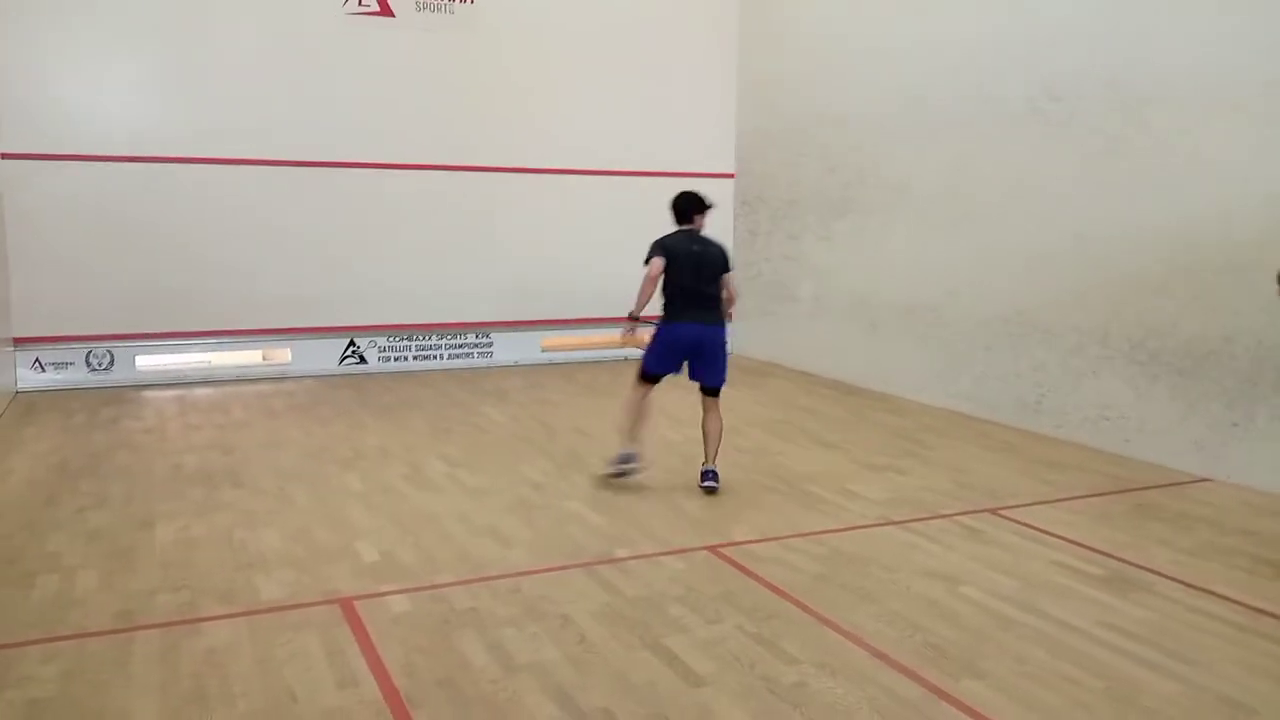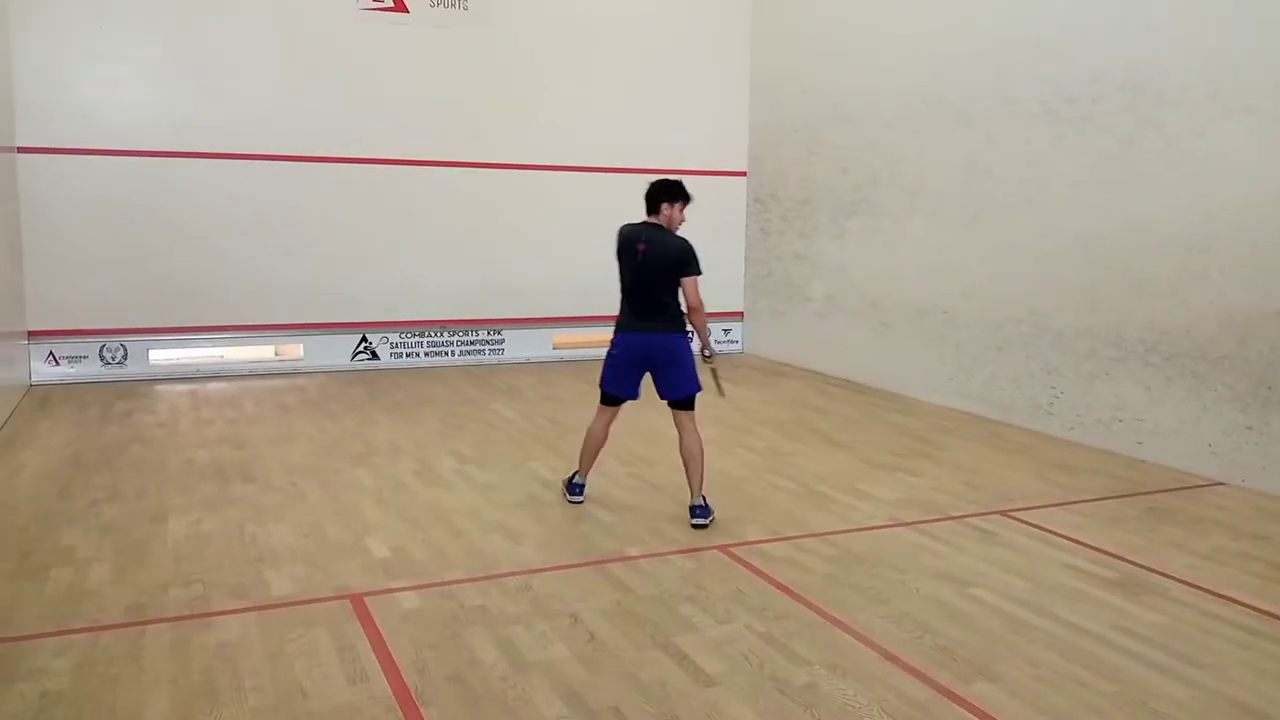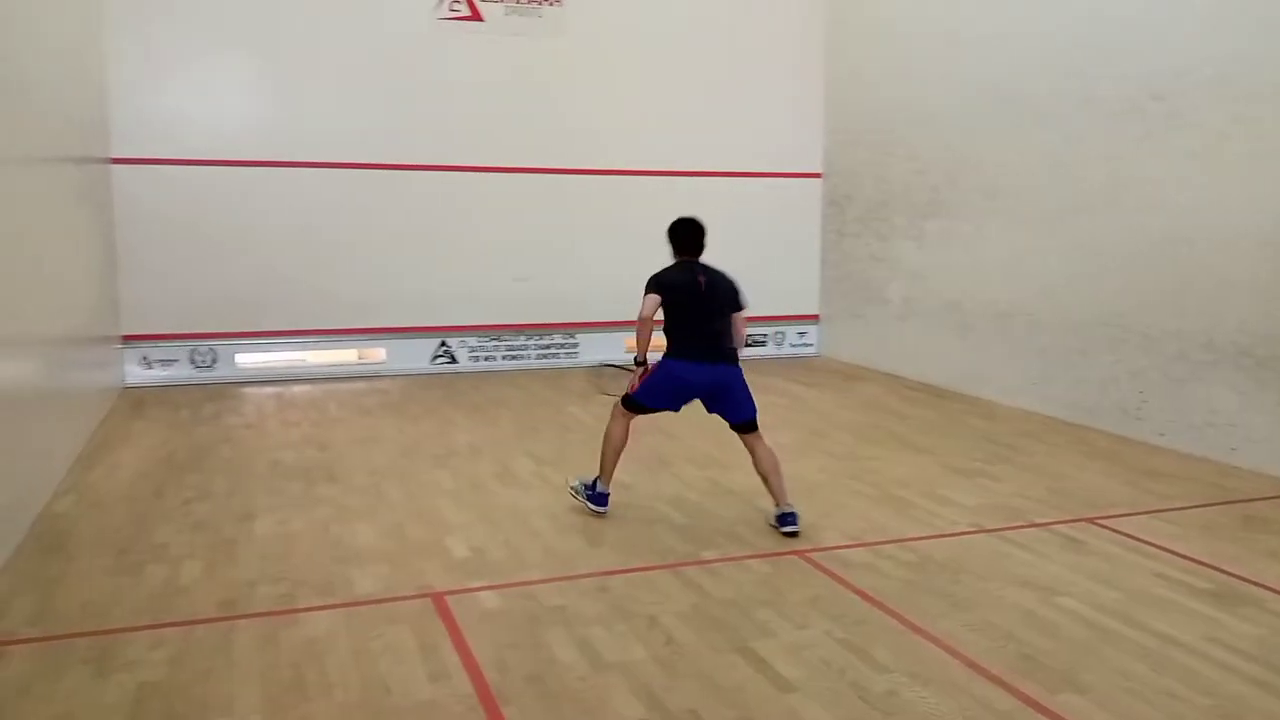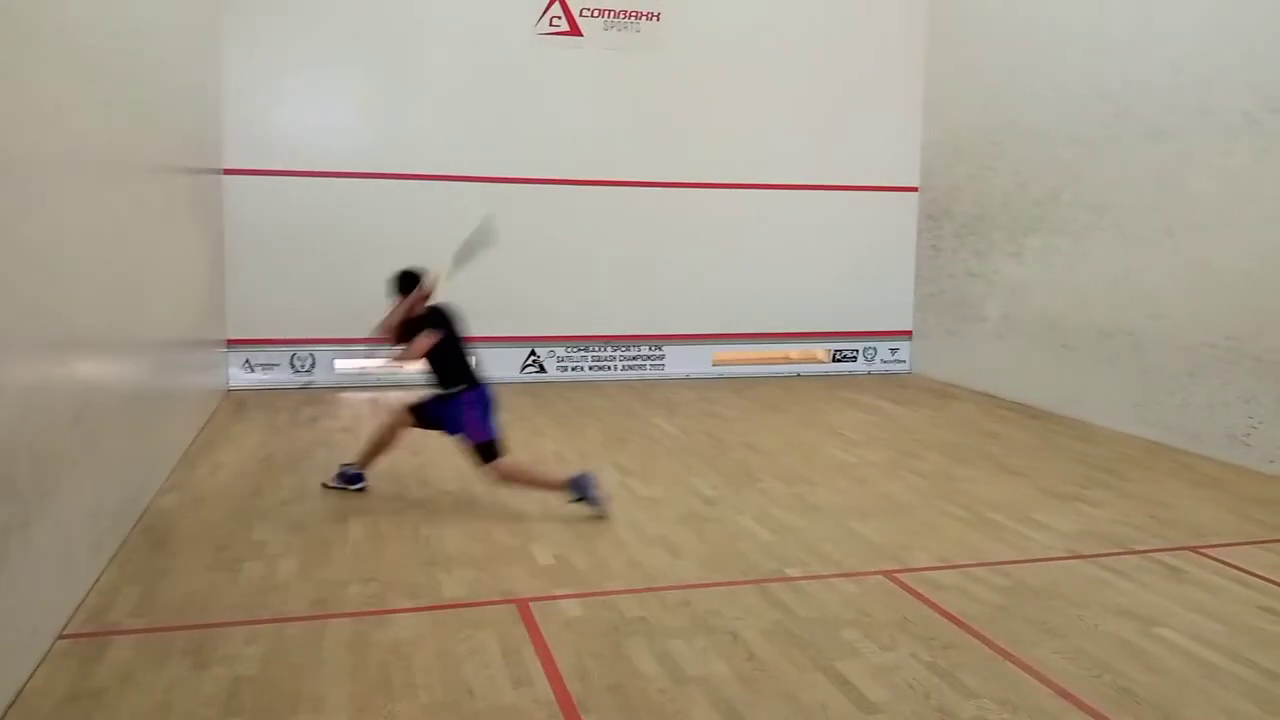
dt=0.7s
person 1, frame 1
left shoulder: (664, 245)
right shoulder: (717, 250)
left elbow: (652, 275)
right elbow: (731, 296)
left wrist: (634, 315)
left hip: (676, 329)
right hip: (712, 332)
left knee: (642, 388)
right knee: (710, 405)
left ankle: (629, 453)
right ankle: (709, 470)
person 1, frame 2
left shoulder: (625, 235)
right shoulder: (680, 248)
right elbow: (694, 305)
right wrist: (707, 343)
left hip: (628, 338)
right hip: (671, 341)
left knee: (605, 413)
right knee: (686, 423)
left ankle: (577, 483)
right ankle: (698, 504)
person 1, frame 3
left shoulder: (662, 279)
right shoulder: (726, 282)
left elbow: (645, 316)
right elbow: (739, 337)
left wrist: (641, 360)
left hip: (679, 367)
right hip: (723, 367)
left knee: (622, 412)
right knee: (754, 441)
left ankle: (599, 491)
right ankle: (786, 513)
person 1, frame 4
left shoulder: (435, 317)
right shoulder: (415, 321)
left elbow: (413, 353)
right elbow: (386, 331)
right wrist: (412, 299)
left hip: (467, 397)
right hip: (451, 397)
left knee: (498, 468)
right knee: (397, 418)
left ankle: (574, 484)
right ankle: (354, 472)
